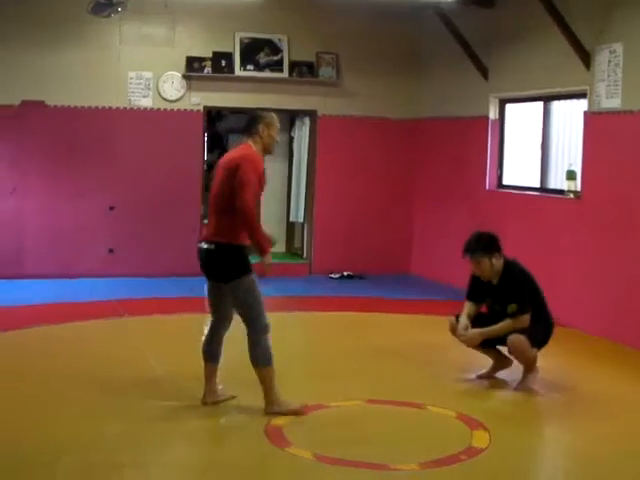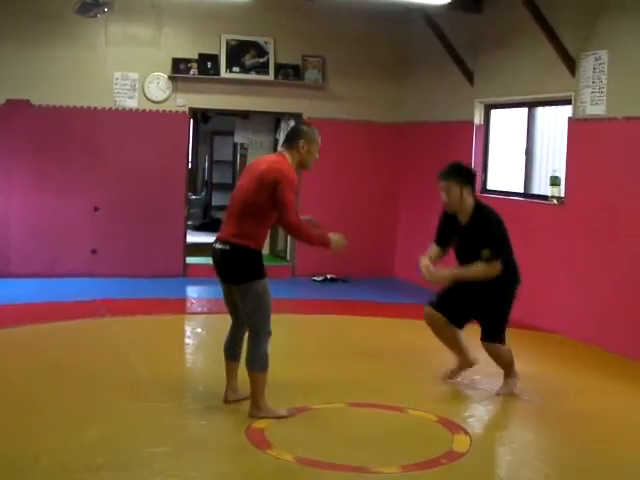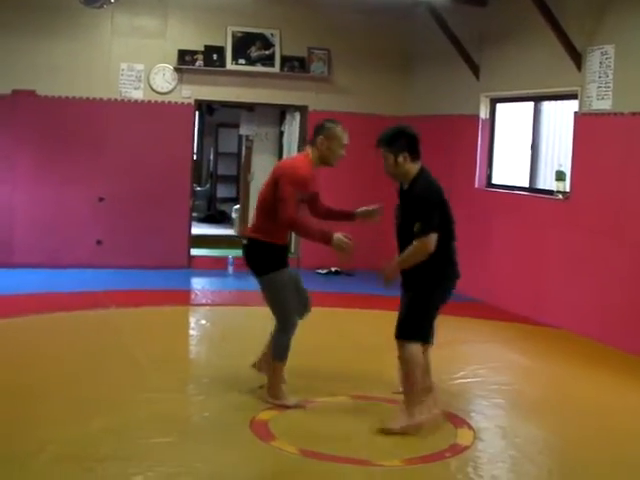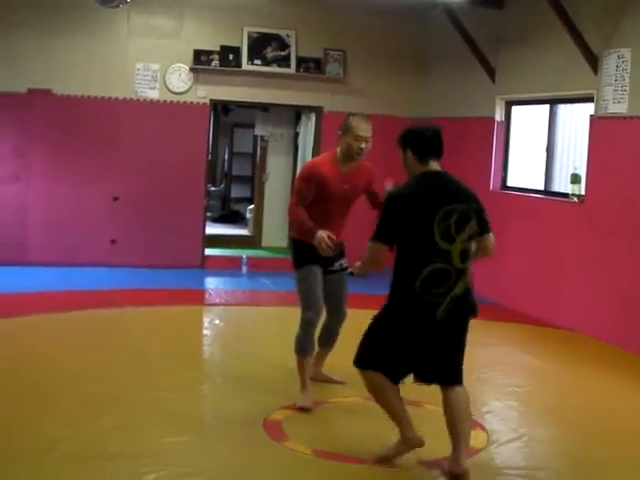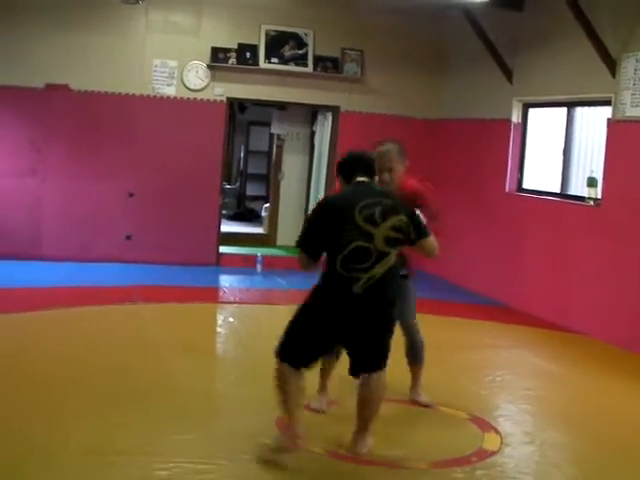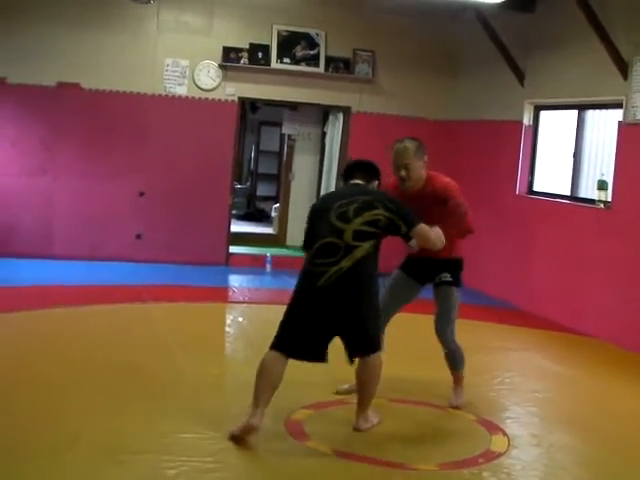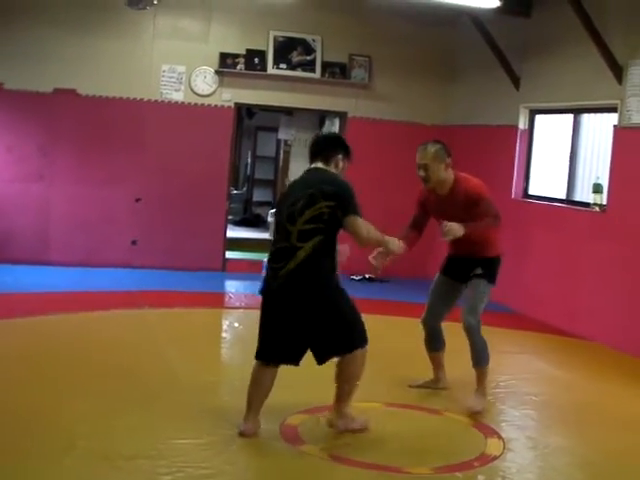
dt=0.7s
person 1, frame 1
left shoulder: (231, 157)
right shoulder: (250, 160)
right elbow: (245, 207)
left wrist: (258, 236)
right wrist: (263, 248)
left hip: (211, 248)
right hip: (228, 252)
left knee: (220, 322)
right knee: (258, 327)
left ankle: (211, 390)
right ankle: (272, 401)
person 1, frame 2
left shoulder: (260, 164)
right shoulder: (284, 173)
right elbow: (290, 224)
left wrist: (301, 222)
right wrist: (326, 239)
left hip: (224, 250)
right hip: (243, 255)
left knee: (240, 324)
right knee: (260, 332)
left ankle: (232, 389)
right ankle: (259, 405)
person 1, frame 3
left shoulder: (306, 171)
right shoulder: (296, 170)
left elbow: (317, 210)
right elbow: (289, 217)
left wrist: (354, 215)
right wrist: (329, 238)
left hip: (274, 248)
right hip: (262, 248)
left knee: (302, 305)
right knee: (288, 318)
left ankle: (266, 359)
right ankle: (274, 392)
person 1, frame 4
left shoulder: (366, 172)
right shoulder: (315, 168)
left elbow: (379, 204)
right elbow: (295, 208)
right wrist: (314, 233)
left hip: (335, 248)
right hip: (307, 247)
left knee: (338, 315)
right knee: (311, 316)
left ankle: (316, 368)
right ankle: (304, 390)
person 1, frame 5
left shoulder: (414, 191)
left elbow: (433, 221)
left hip: (395, 259)
left knee: (410, 326)
left ankle: (415, 389)
right ankle: (322, 391)
person 1, frame 6
left shoulder: (444, 188)
right shoulder: (394, 190)
left elbow: (466, 225)
left hip: (447, 263)
right hip: (416, 260)
left knee: (444, 333)
right knee: (377, 315)
left ankle: (459, 387)
person 1, frame 7
left shoulder: (472, 188)
right shoulder: (428, 196)
left elbow: (495, 221)
right elbow: (415, 230)
left wrist: (464, 229)
right wrist: (388, 250)
left hip: (484, 260)
right hip: (456, 258)
left knee: (471, 322)
right knee: (430, 319)
left ankle: (481, 392)
right ankle: (439, 377)
person 2, frame 1
left shoulder: (517, 277)
right shoulder: (479, 275)
left elbow: (521, 321)
right elbow: (473, 302)
left wrist: (482, 333)
right wrist: (464, 319)
left hip: (534, 325)
left knee: (516, 341)
right knee: (455, 325)
left ankle: (530, 369)
right ankle: (500, 360)
person 2, frame 2
left shoulder: (489, 221)
right shoulder: (449, 216)
left elbow: (492, 268)
right elbow: (439, 246)
left wrist: (449, 274)
right wrist: (426, 260)
left hip: (499, 282)
right hip: (468, 278)
left knee: (491, 342)
right knee: (433, 314)
left ankle: (511, 374)
right ankle: (463, 357)
person 2, frame 3
left shoulder: (421, 194)
right shoulder: (414, 186)
left elbow: (426, 244)
left wrist: (395, 267)
left hip: (432, 274)
right hip: (435, 270)
left knee: (408, 338)
right knee: (418, 329)
left ankle: (417, 411)
right ankle: (422, 383)
person 2, frame 4
left shoulder: (401, 197)
right shoulder: (468, 196)
left elbow: (378, 253)
right elbow: (488, 248)
left wrist: (360, 267)
left hip: (412, 304)
right hip: (457, 305)
left knee: (371, 364)
right knee: (451, 380)
left ankle: (407, 434)
person 2, frame 5
left shoulder: (329, 205)
right shoulder: (398, 205)
left elbow: (305, 260)
right elbow: (431, 249)
right wrist: (415, 228)
left hip: (335, 296)
right hip: (381, 300)
left knee: (289, 359)
right knee: (372, 370)
left ankle: (290, 431)
right ankle: (360, 438)
person 2, frame 6
left shoulder: (323, 203)
right shoulder: (385, 202)
right elbow: (431, 240)
right wrist: (437, 234)
left hip: (313, 287)
right hip: (357, 290)
left knee: (280, 350)
right knee: (370, 351)
left ankle: (255, 416)
right ankle: (363, 416)
person 2, frame 7
left shoulder: (291, 190)
right shoulder: (336, 186)
right elbow: (360, 232)
right wrist: (388, 243)
left hip: (277, 285)
right hip: (317, 286)
left knee: (269, 357)
right knee: (354, 345)
left ankle: (250, 421)
right ankle: (340, 413)
